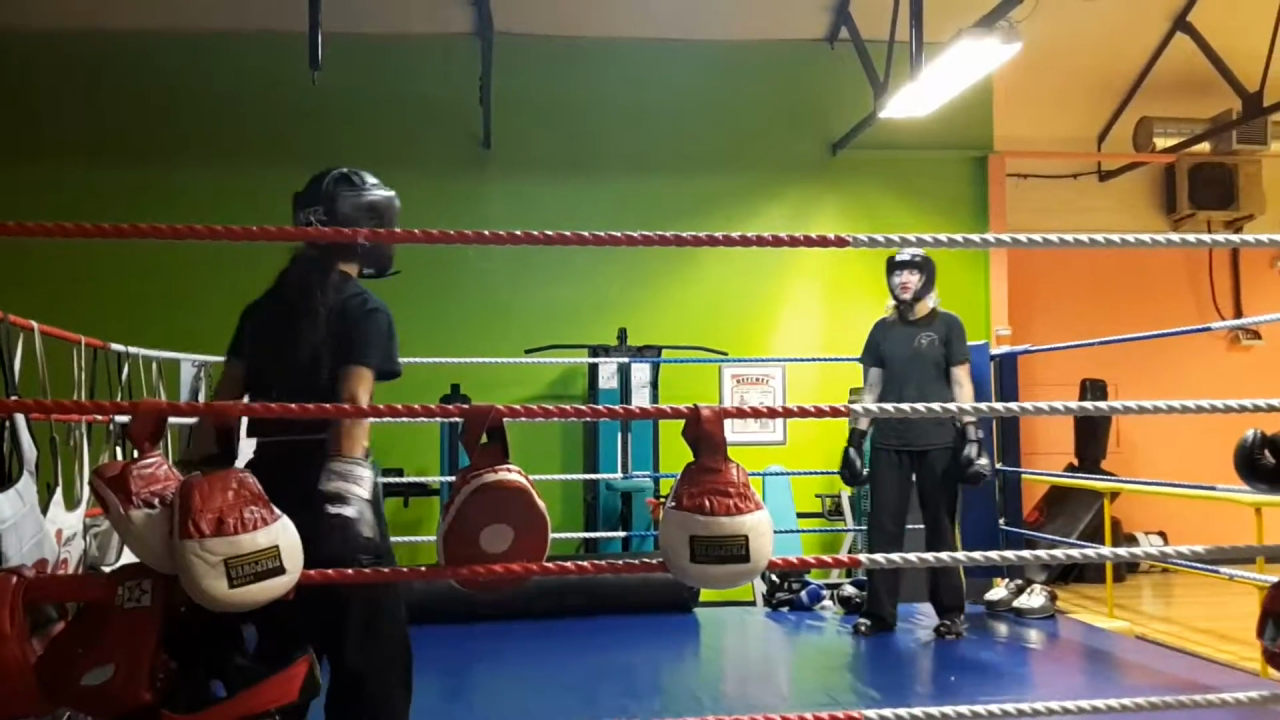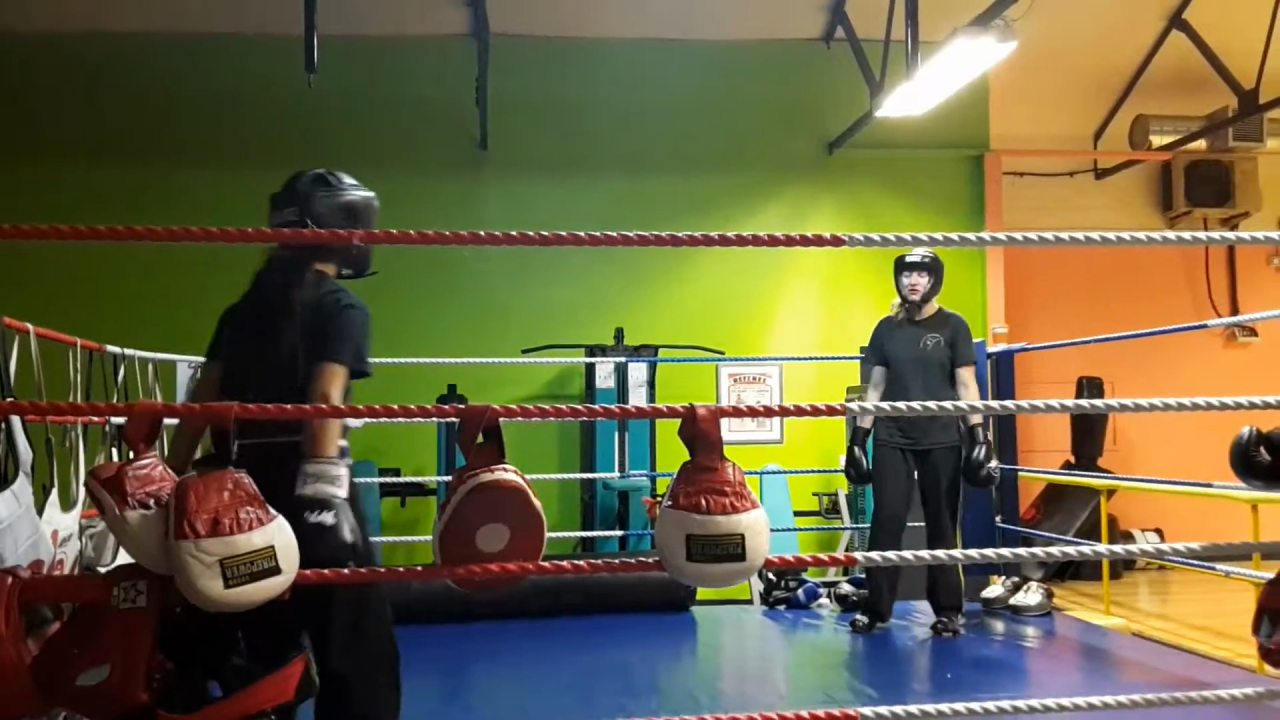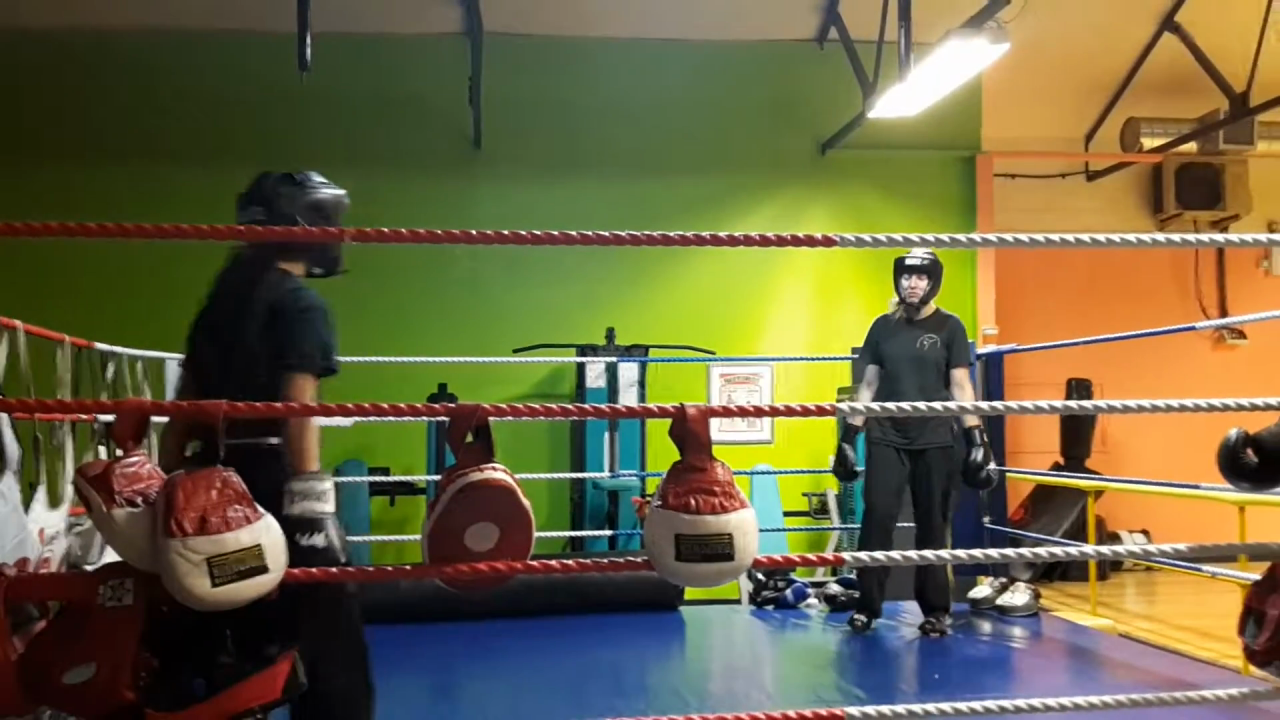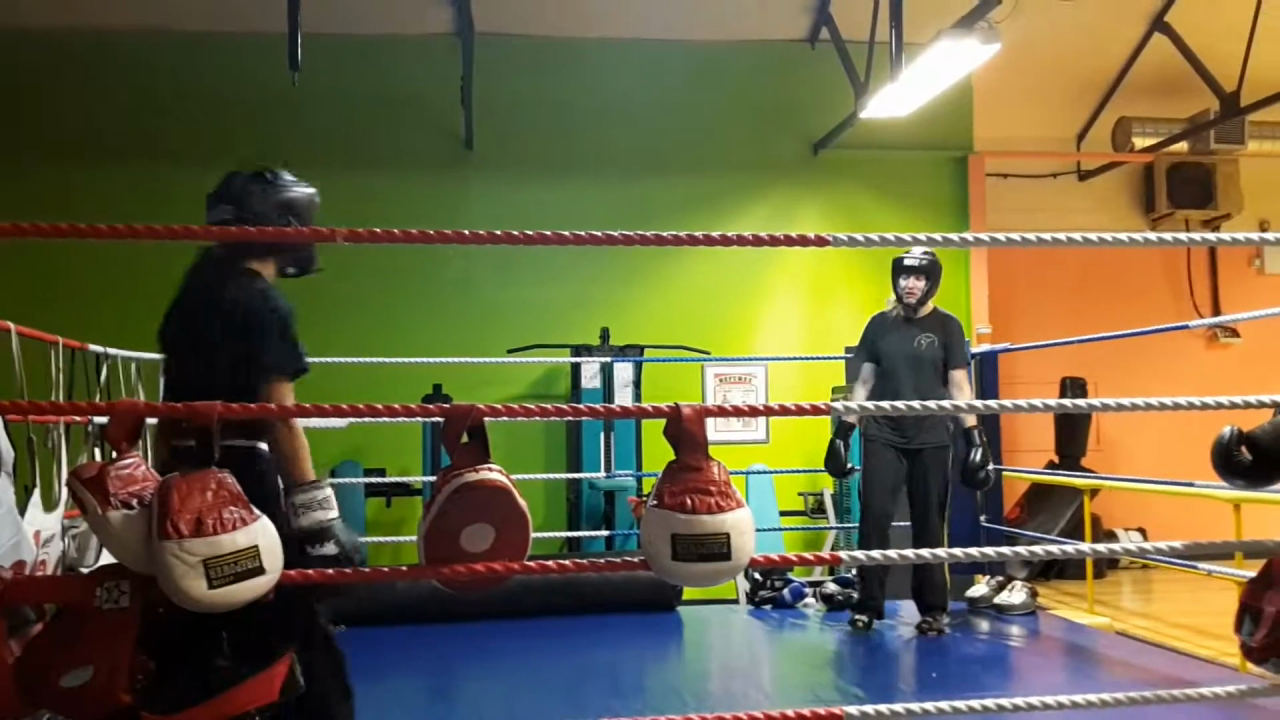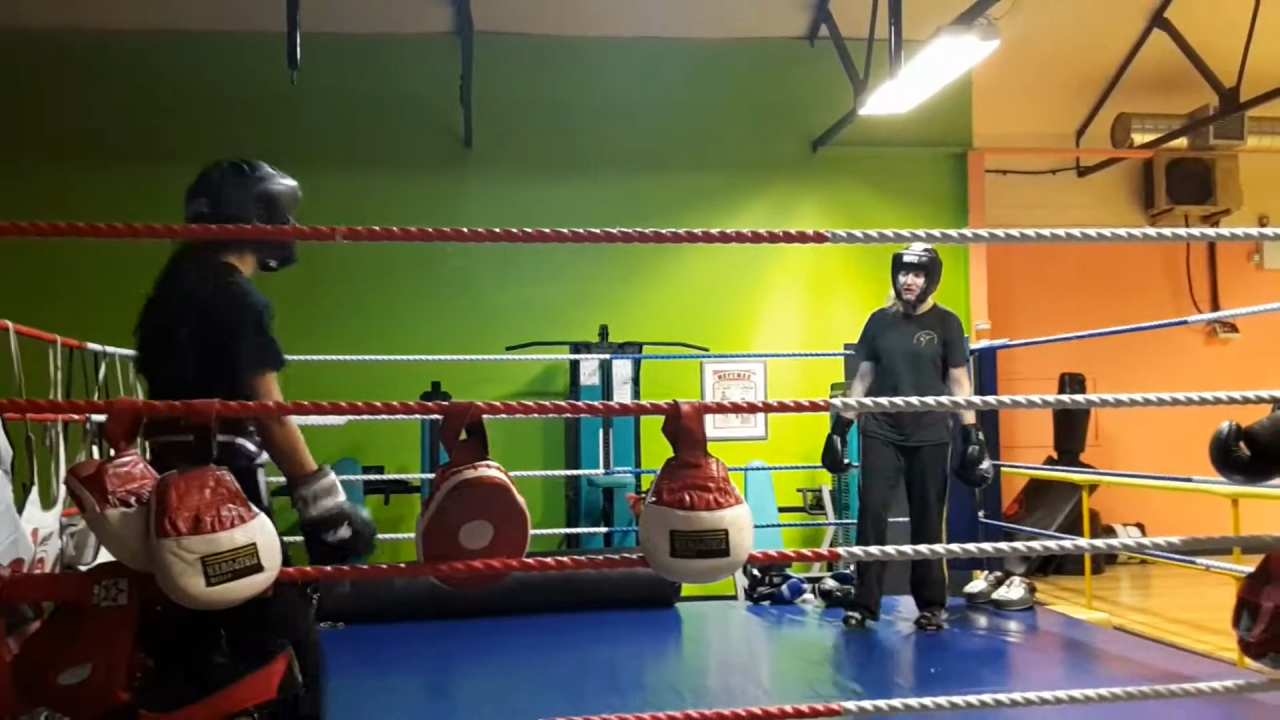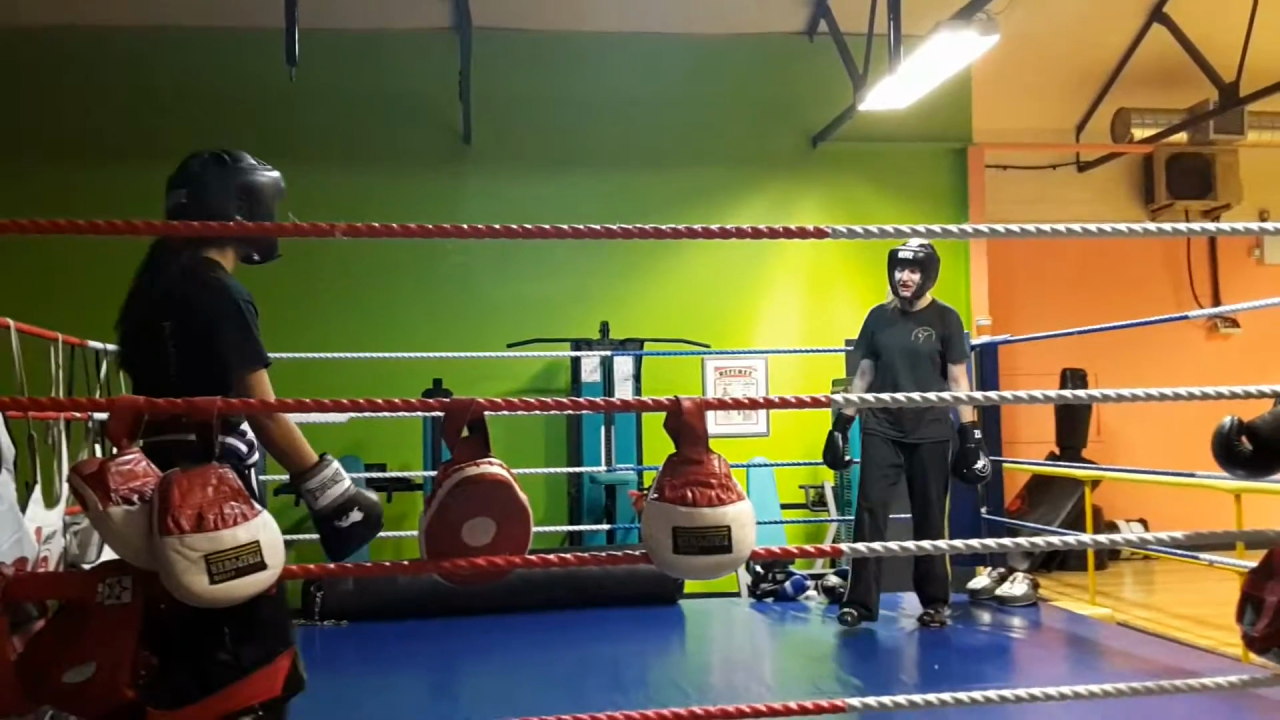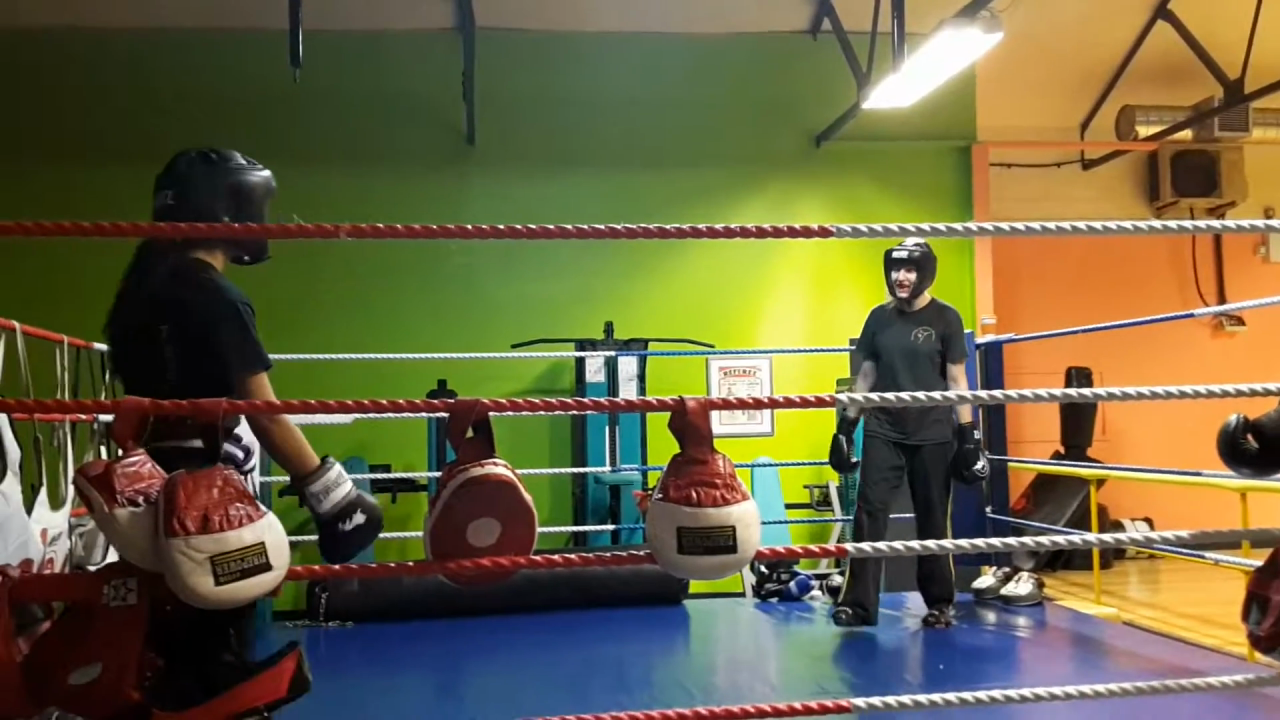
dt=0.1s
person 1, frame 1
left shoulder: (267, 306)
right shoulder: (365, 309)
left elbow: (223, 401)
right elbow: (351, 405)
right wrist: (348, 495)
left hip: (269, 479)
right hip: (323, 487)
left knee: (281, 642)
right knee: (371, 647)
person 1, frame 2
left shoulder: (245, 309)
right shoulder: (340, 306)
left elbow: (200, 406)
right elbow: (325, 402)
right wrist: (324, 501)
left hip: (246, 482)
right hip: (303, 486)
left knee: (263, 644)
right knee: (357, 647)
person 1, frame 3
left shoulder: (221, 304)
right shoulder: (300, 307)
left elbow: (183, 414)
right elbow: (295, 412)
right wrist: (313, 513)
right hip: (268, 483)
left knee: (223, 649)
right knee: (328, 648)
person 1, frame 4
left shoulder: (192, 302)
right shoulder: (264, 306)
left elbow: (171, 417)
right elbow: (280, 420)
right wrist: (319, 519)
right hip: (244, 488)
left knee: (194, 654)
right knee: (302, 649)
person 1, frame 5
left shoulder: (177, 293)
right shoulder: (238, 300)
right elbow: (268, 414)
right wrist: (327, 503)
left knee: (180, 651)
right knee: (280, 642)
person 1, frame 6
left shoulder: (159, 287)
right shoulder: (220, 295)
right elbow: (263, 411)
right wrist: (332, 492)
left knee: (179, 648)
right knee: (256, 644)
person 1, frame 7
left shoulder: (147, 289)
right shoulder: (217, 299)
right elbow: (264, 415)
right wrist: (334, 496)
left knee: (171, 657)
right knee: (210, 665)
person 2, frame 1
left shoulder: (947, 325)
right shoulder: (882, 329)
left elbow: (961, 384)
right elbow: (872, 389)
left wrist: (970, 433)
right wrist: (855, 438)
left hip: (938, 442)
right hip: (889, 442)
left knee: (941, 527)
right knee: (883, 526)
left ankle: (950, 612)
right ankle: (878, 612)
person 2, frame 2
left shoulder: (952, 326)
right shoulder: (886, 328)
left elbow: (966, 385)
right elbow: (876, 387)
left wrist: (978, 435)
right wrist: (858, 437)
left hip: (941, 441)
right hip: (892, 440)
left knee: (942, 526)
right knee: (886, 521)
left ankle: (948, 610)
right ankle: (876, 606)
person 2, frame 3
left shoulder: (949, 327)
right shoulder: (883, 326)
left elbow: (961, 386)
right elbow: (869, 384)
left wrist: (976, 438)
right wrist: (849, 435)
left hip: (935, 441)
right hip: (886, 437)
left knee: (933, 526)
right knee: (877, 517)
left ankle: (936, 610)
right ankle: (868, 603)
person 2, frame 4
left shoulder: (947, 326)
right shoulder: (879, 324)
left elbow: (959, 386)
right elbow: (864, 382)
left wrist: (975, 438)
right wrist: (843, 432)
left hip: (931, 440)
right hip: (882, 436)
left knee: (929, 525)
right knee: (874, 515)
left ankle: (933, 609)
right ankle: (869, 603)
person 2, frame 5
left shoulder: (946, 323)
right shoulder: (879, 321)
left elbow: (959, 384)
right elbow: (863, 378)
left wrist: (973, 437)
right wrist: (840, 427)
left hip: (930, 437)
right hip: (881, 432)
left knee: (927, 522)
right knee: (872, 512)
left ankle: (931, 604)
right ankle: (864, 602)
person 2, frame 6
left shoulder: (945, 319)
right shoulder: (878, 317)
left elbow: (958, 381)
right elbow: (863, 375)
left wrist: (970, 434)
right wrist: (841, 425)
left hip: (930, 434)
right hip: (881, 430)
left knee: (929, 519)
right knee: (870, 510)
left ankle: (934, 601)
right ankle: (861, 600)
person 2, frame 7
left shoulder: (945, 318)
right shoulder: (878, 318)
left elbow: (957, 380)
right elbow: (865, 378)
left wrist: (968, 435)
right wrist: (846, 427)
left hip: (932, 435)
right hip: (881, 431)
left knee: (932, 521)
right knee: (870, 512)
left ankle: (940, 602)
right ankle: (858, 603)
